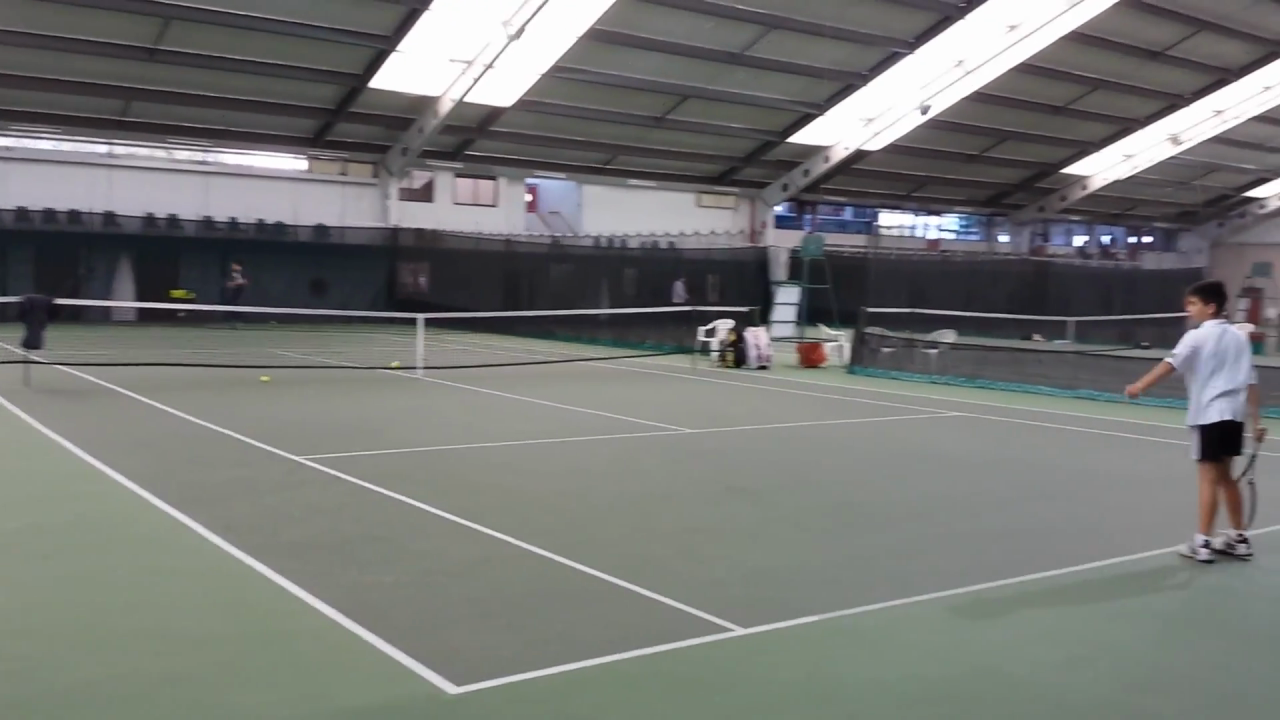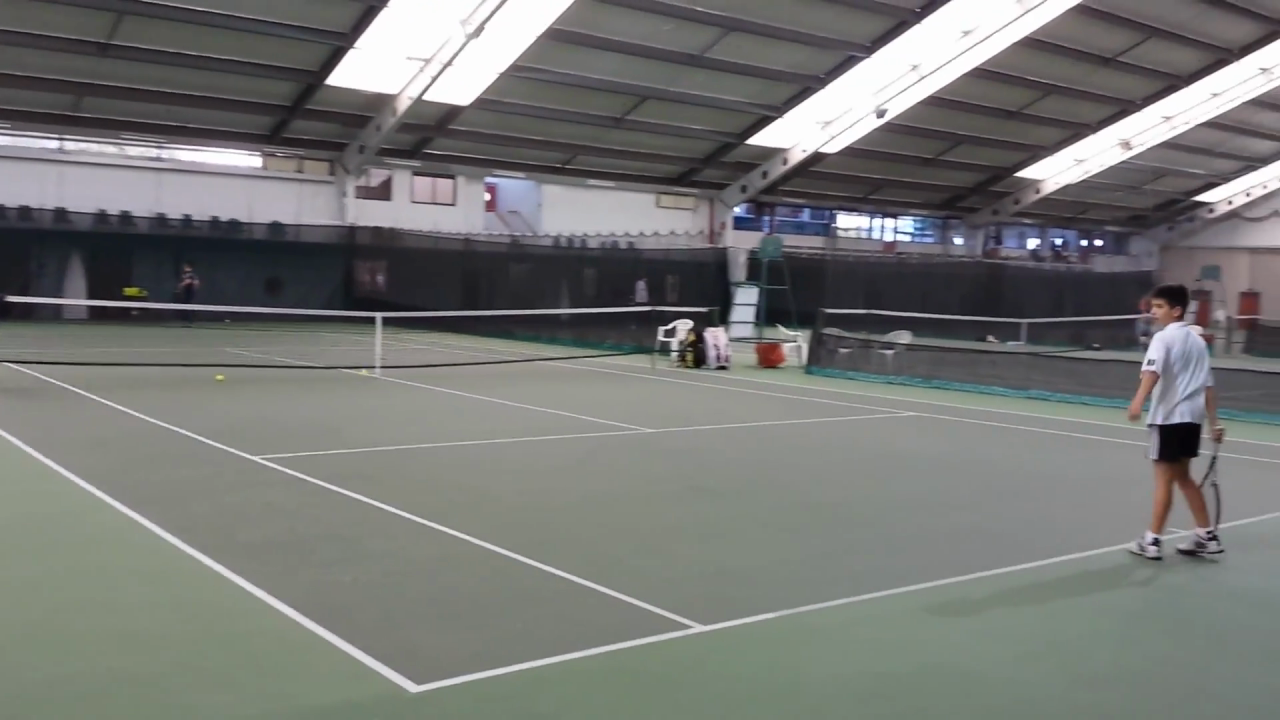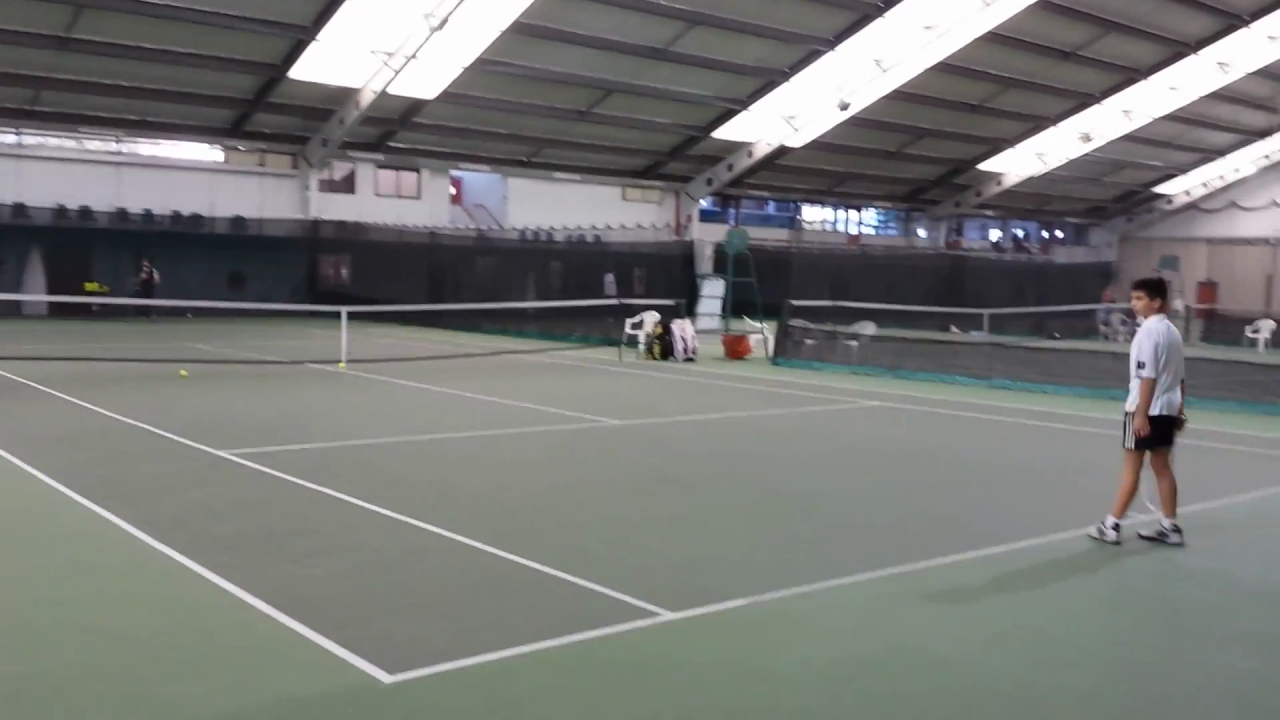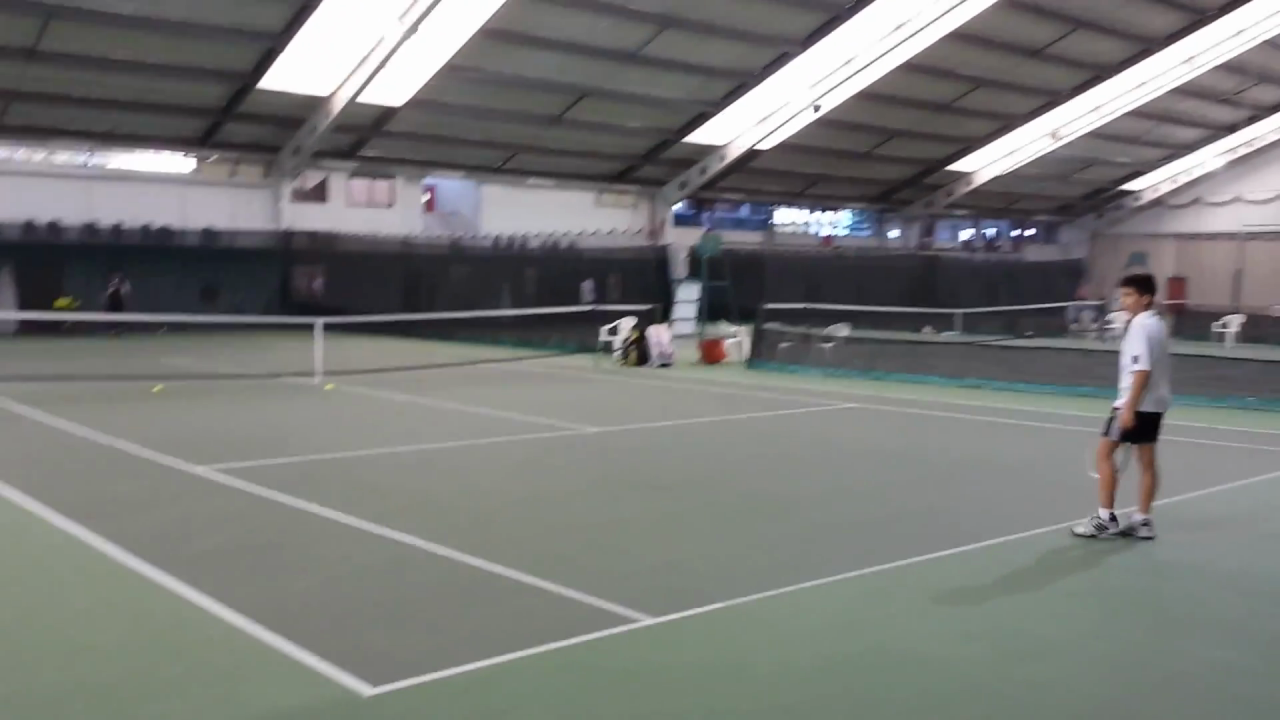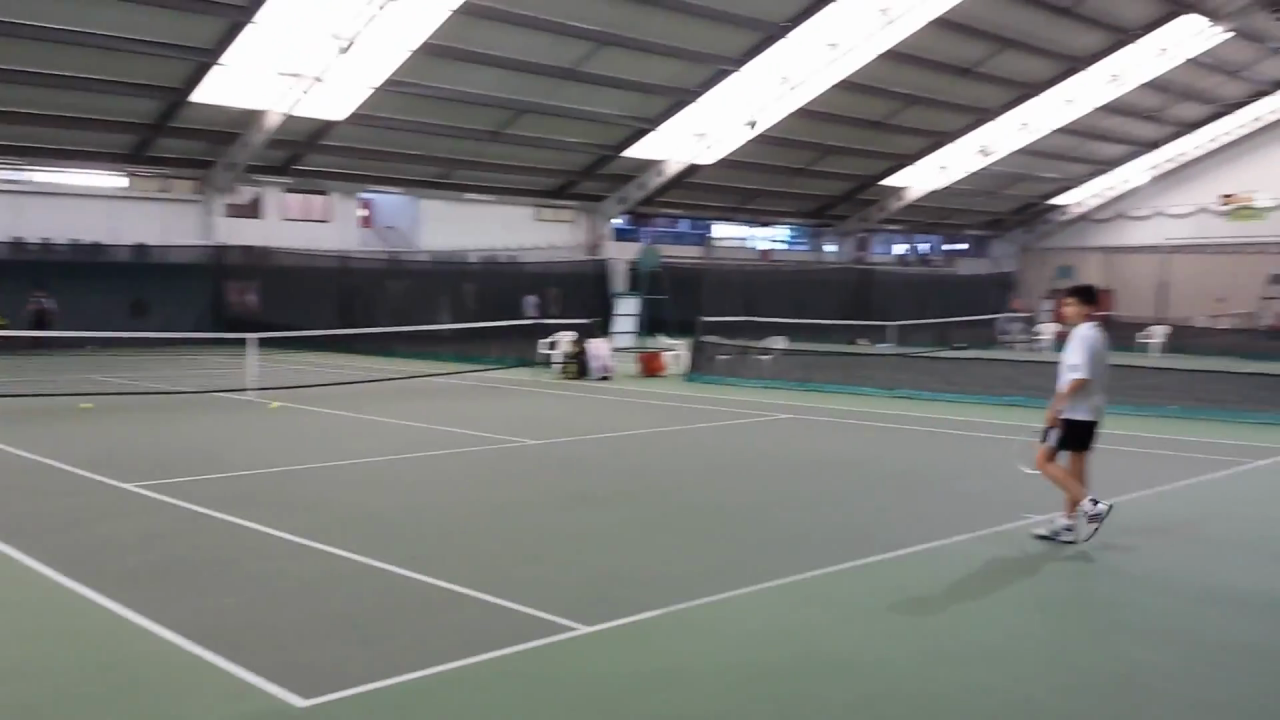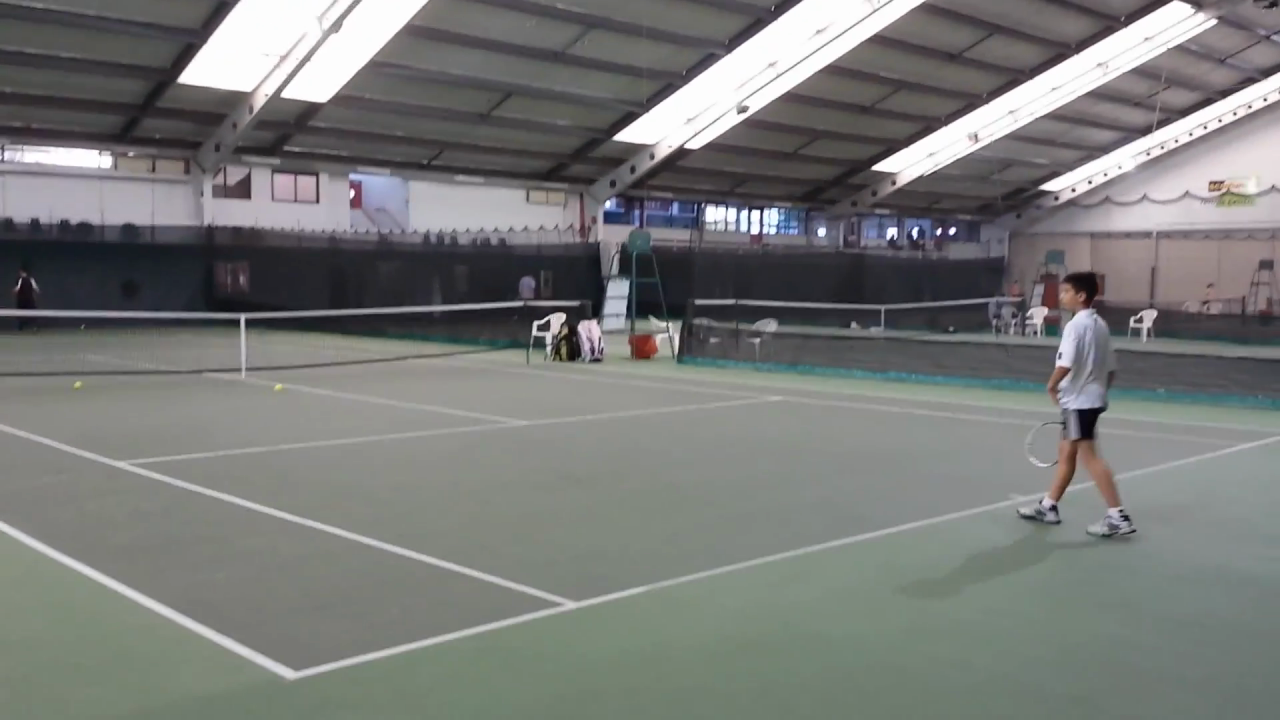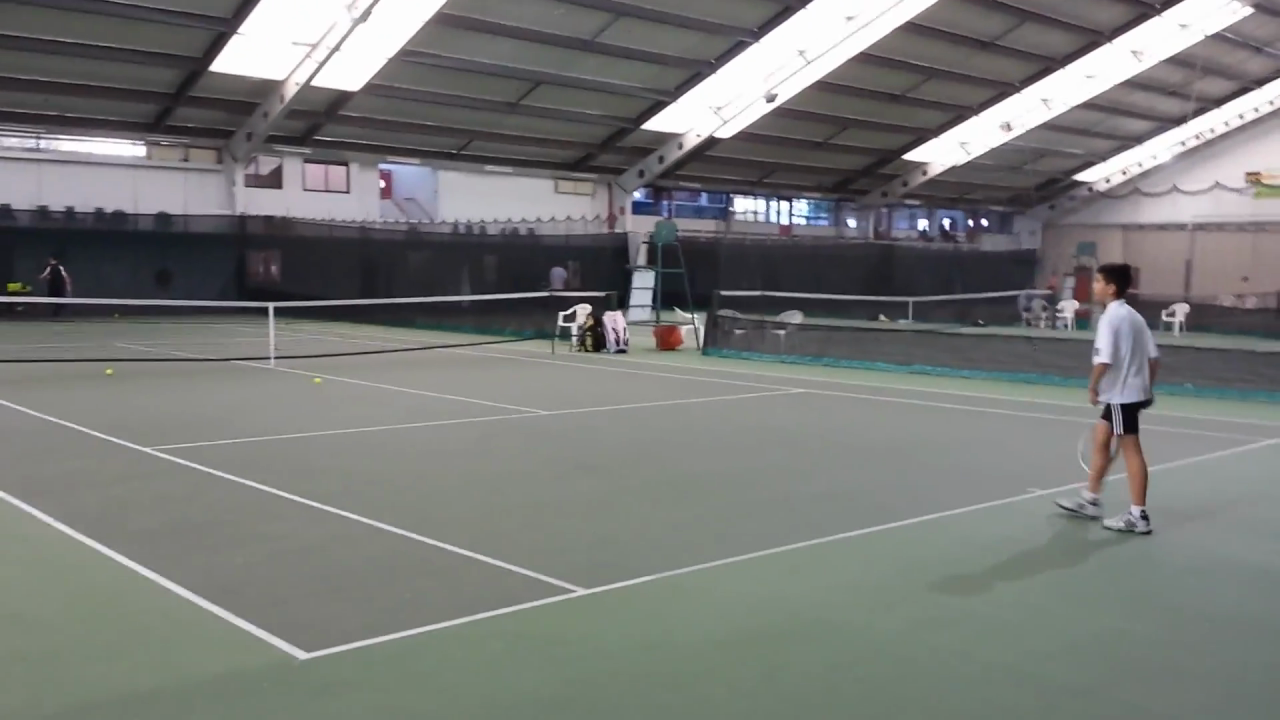
dt=0.2s
person 1, frame 1
left shoulder: (1197, 337)
right shoulder: (1239, 338)
left elbow: (1171, 363)
right elbow: (1250, 382)
left wrist: (1141, 385)
right wrist: (1255, 420)
left hip: (1207, 415)
right hip: (1233, 415)
left knee: (1208, 478)
right knee: (1224, 476)
left ankle: (1202, 543)
right ankle: (1238, 538)
person 1, frame 2
left shoulder: (1164, 338)
right shoulder: (1197, 341)
left elbow: (1151, 372)
right elbow: (1207, 385)
left wrist: (1138, 401)
right wrist: (1214, 422)
left hip: (1169, 417)
right hip: (1192, 416)
left knee: (1163, 479)
right knee: (1182, 476)
left ankle: (1152, 541)
right ankle: (1207, 536)
person 1, frame 3
left shoulder: (1148, 331)
right shoulder: (1172, 331)
left elbow: (1147, 376)
right elbow: (1179, 376)
left wrist: (1141, 413)
right wrist: (1179, 411)
left hip: (1145, 409)
right hip: (1169, 408)
left knee: (1131, 466)
right knee: (1161, 466)
left ankle: (1111, 525)
right ankle: (1170, 526)
person 1, frame 4
left shoulder: (1140, 326)
right shoulder: (1158, 325)
left elbow: (1141, 370)
left wrist: (1129, 406)
left hip: (1136, 404)
right hip: (1155, 403)
left knee: (1104, 453)
right knee: (1146, 460)
left ankle: (1104, 517)
right ankle: (1143, 520)
person 1, frame 5
left shoulder: (1080, 337)
right shoulder: (1099, 336)
left elbow: (1079, 379)
left wrist: (1054, 406)
left hip: (1072, 412)
right hip: (1090, 413)
left knee: (1044, 461)
right knee: (1076, 469)
left ankle: (1090, 506)
right ankle: (1065, 525)
person 1, frame 6
left shoulder: (1076, 325)
right shoulder: (1100, 325)
left elbow: (1064, 365)
right elbow: (1110, 369)
left wrist: (1051, 386)
left hip: (1079, 401)
right hip: (1092, 398)
left knee: (1089, 458)
right knee: (1067, 454)
left ankle: (1119, 517)
right ankle: (1048, 506)
person 1, frame 7
left shoulder: (1110, 318)
right shoulder: (1134, 316)
left elbow: (1103, 361)
right elbow: (1152, 357)
left wrist: (1093, 387)
right wrist: (1148, 388)
left hip: (1121, 395)
right hip: (1134, 392)
left knee: (1130, 451)
right knee: (1100, 442)
left ankle: (1139, 515)
right ankle: (1089, 499)
